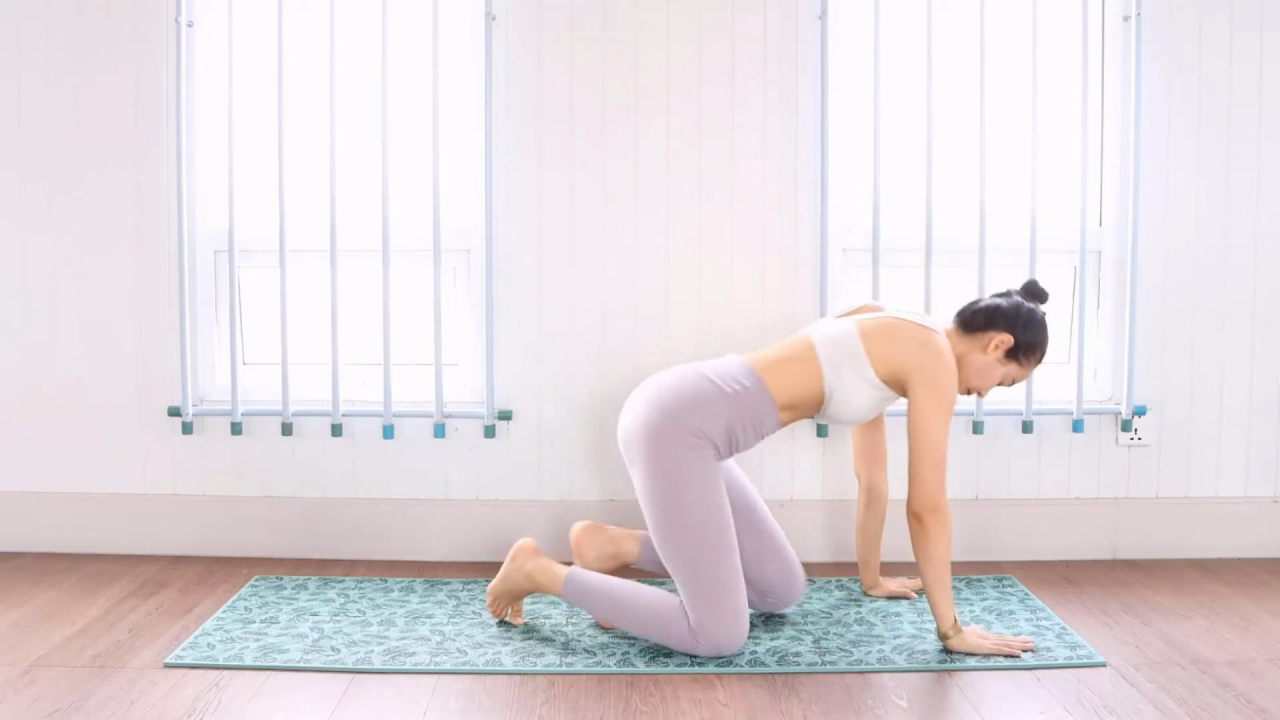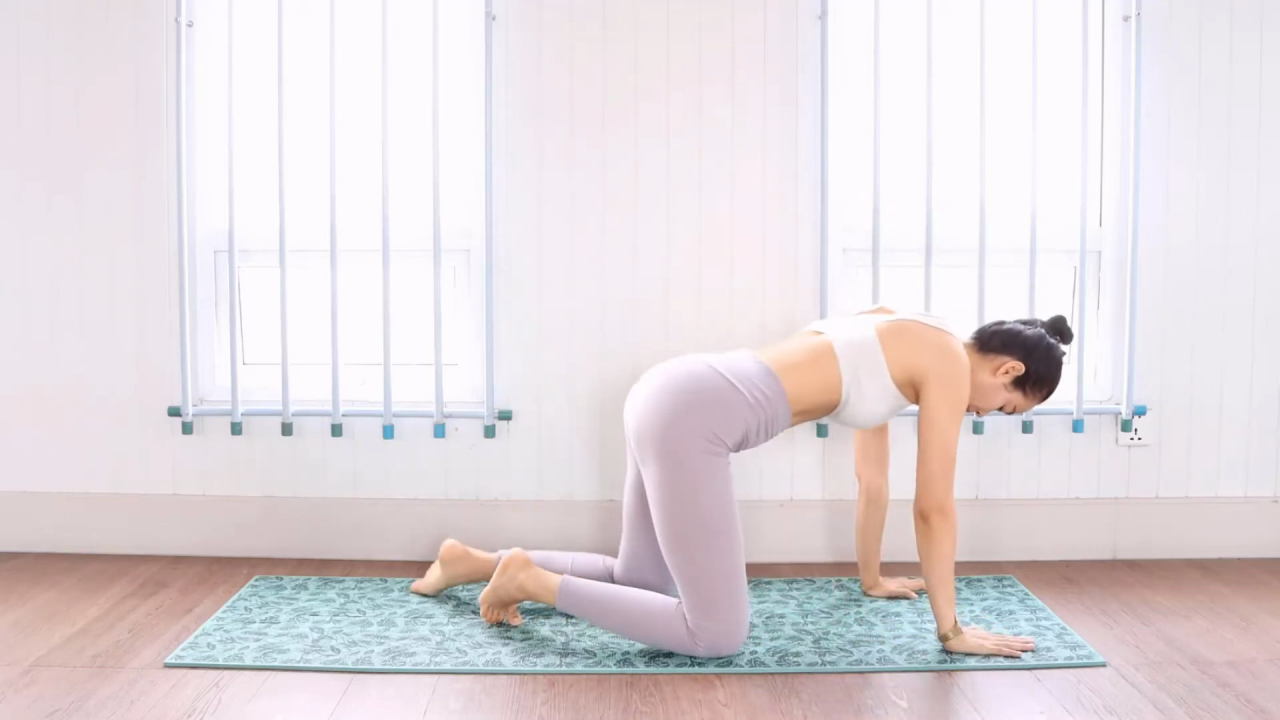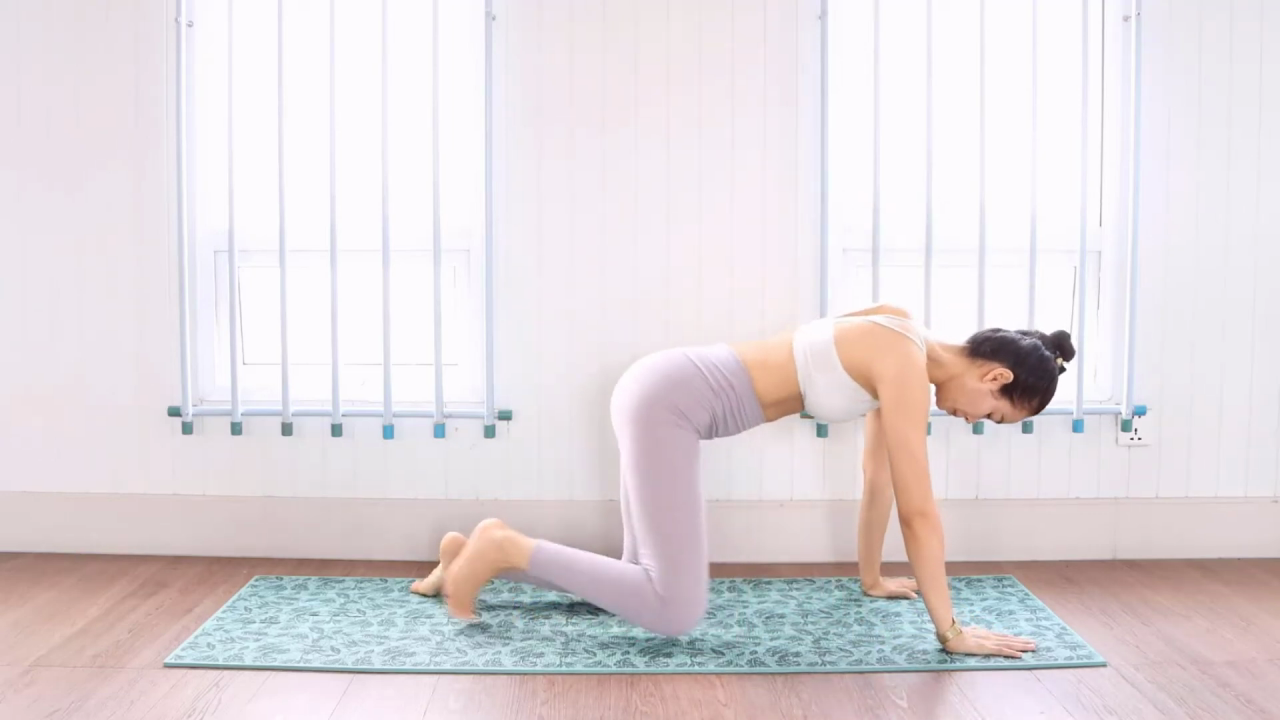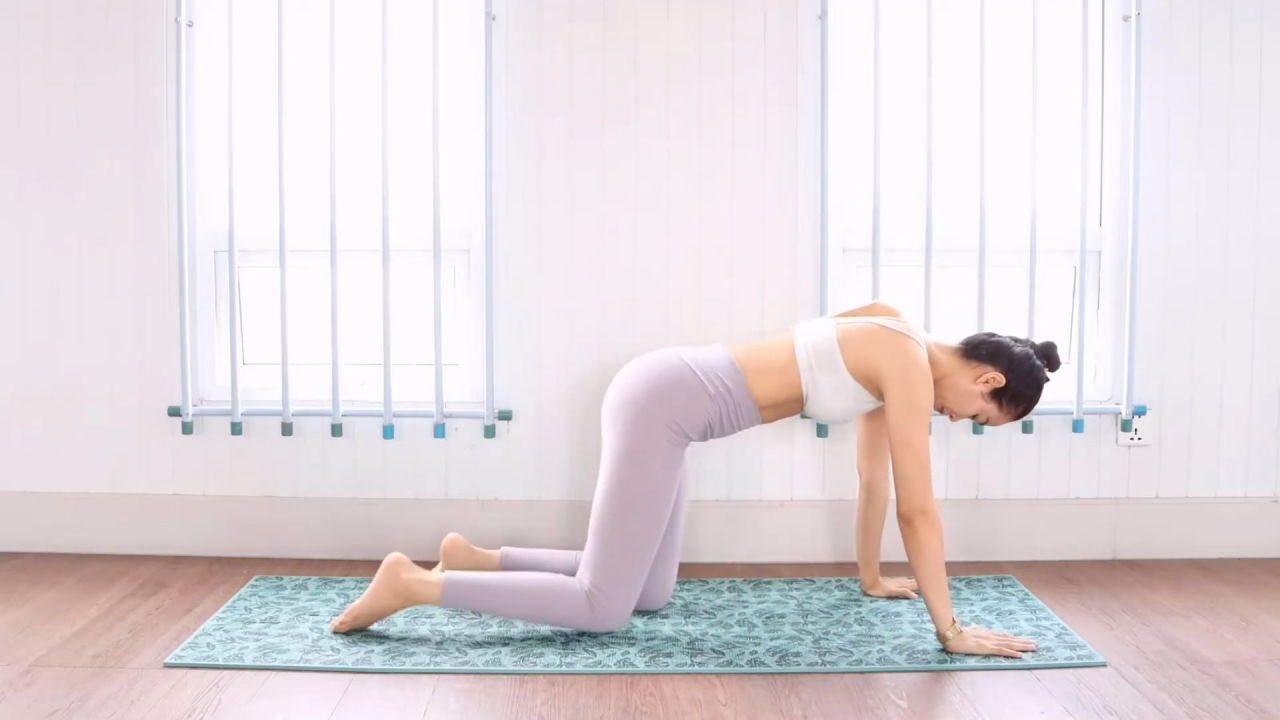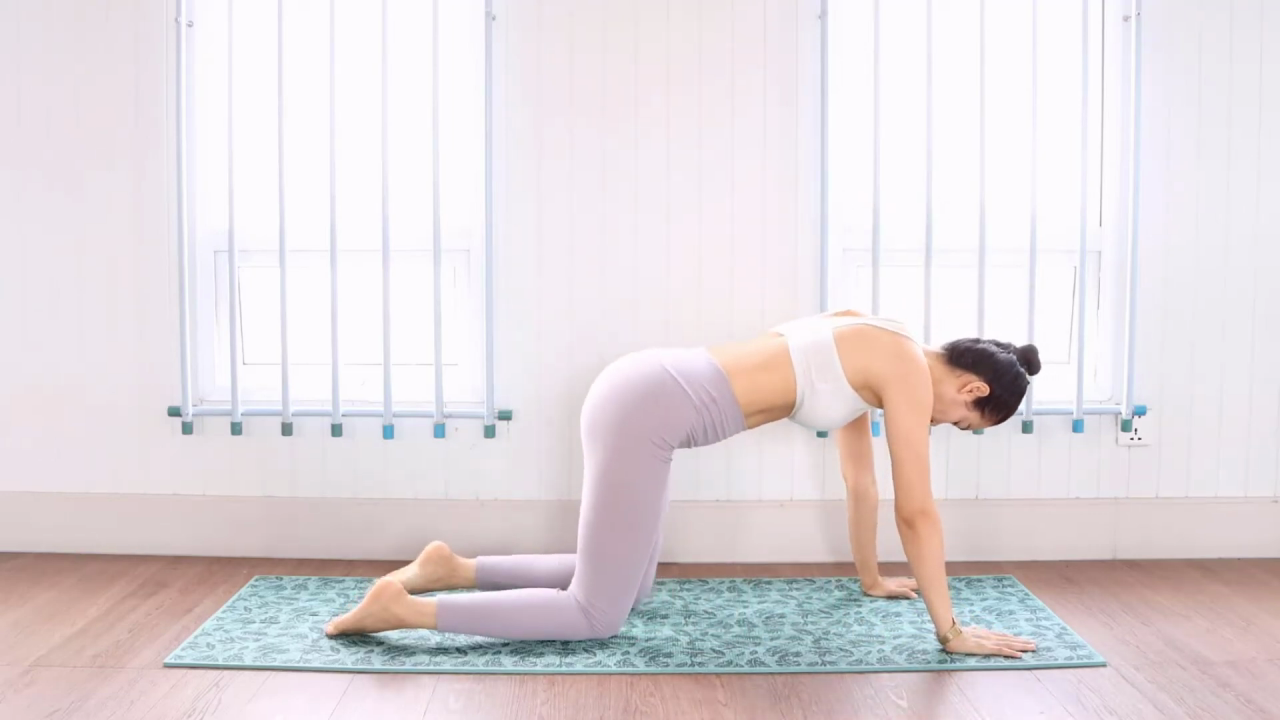
dt=0.5s
person 1, frame 1
left shoulder: (889, 345)
right shoulder: (933, 355)
left elbow: (872, 478)
right elbow: (926, 507)
left wrist: (872, 577)
right wrist: (951, 627)
left hip: (684, 420)
right hip: (675, 425)
left knee: (783, 589)
right knee: (721, 636)
left ankle: (617, 545)
right ankle: (541, 571)
person 1, frame 2
left shoulder: (896, 346)
right shoulder: (948, 362)
left elbow: (873, 478)
right elbow: (934, 509)
left wrist: (872, 578)
right wrist: (952, 629)
left hip: (672, 394)
right hip: (690, 420)
left knee: (643, 579)
right knee: (718, 635)
left ankle: (477, 563)
right ankle: (527, 581)
person 1, frame 3
left shoulder: (899, 351)
right shoulder: (905, 363)
left elbow: (879, 476)
right elbow: (918, 509)
left wrist: (871, 578)
right wrist: (951, 629)
left hip: (664, 396)
right hip: (666, 400)
left knee: (651, 589)
right knee: (674, 612)
left ankle: (469, 556)
right ankle: (506, 547)
person 1, frame 4
left shoulder: (889, 351)
right shoulder: (913, 366)
left elbow: (874, 476)
right elbow: (916, 509)
left wrist: (871, 577)
right wrist: (951, 629)
left hip: (661, 396)
right hip: (661, 404)
left knee: (648, 593)
right knee: (603, 606)
left ankle: (475, 560)
right ankle: (413, 586)
person 1, frame 5
left shoulder: (868, 355)
right shoulder: (908, 369)
left elbow: (859, 478)
right elbow: (917, 511)
left wrist: (872, 577)
right wrist: (951, 630)
left hip: (640, 389)
right hip: (646, 411)
left knee: (626, 586)
right knee: (596, 616)
left ankle: (452, 569)
right ankle: (402, 608)
